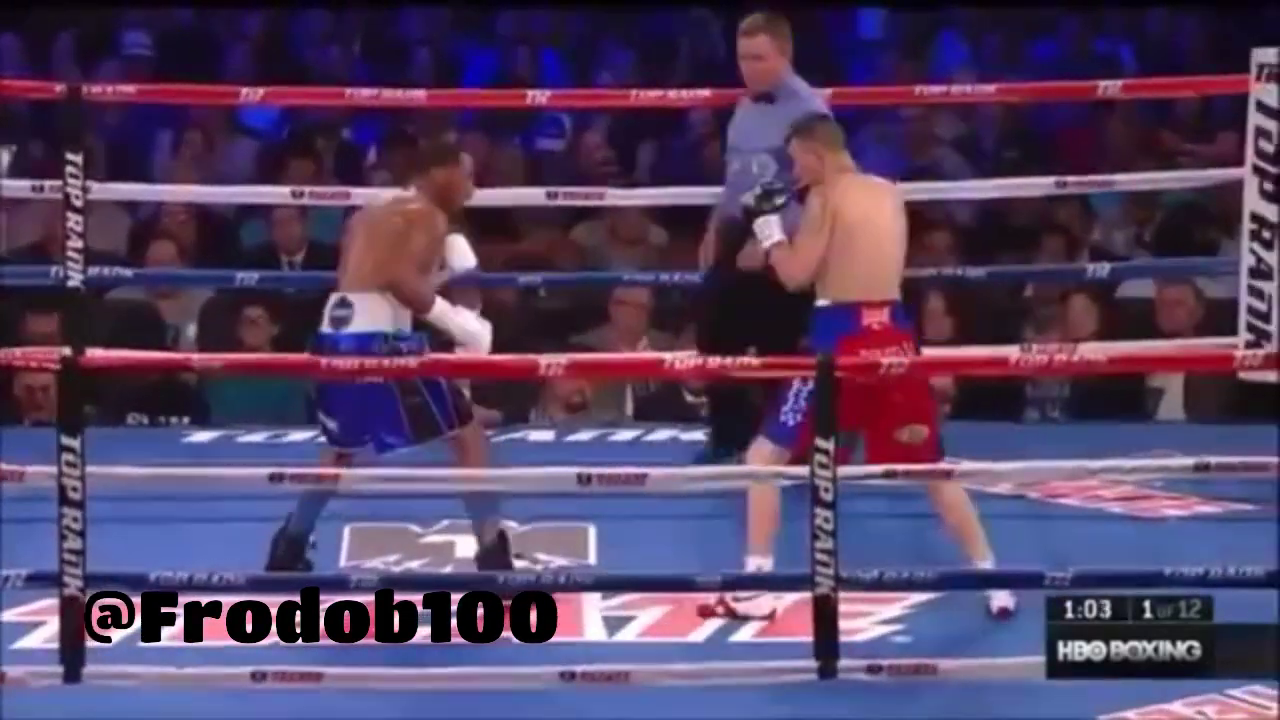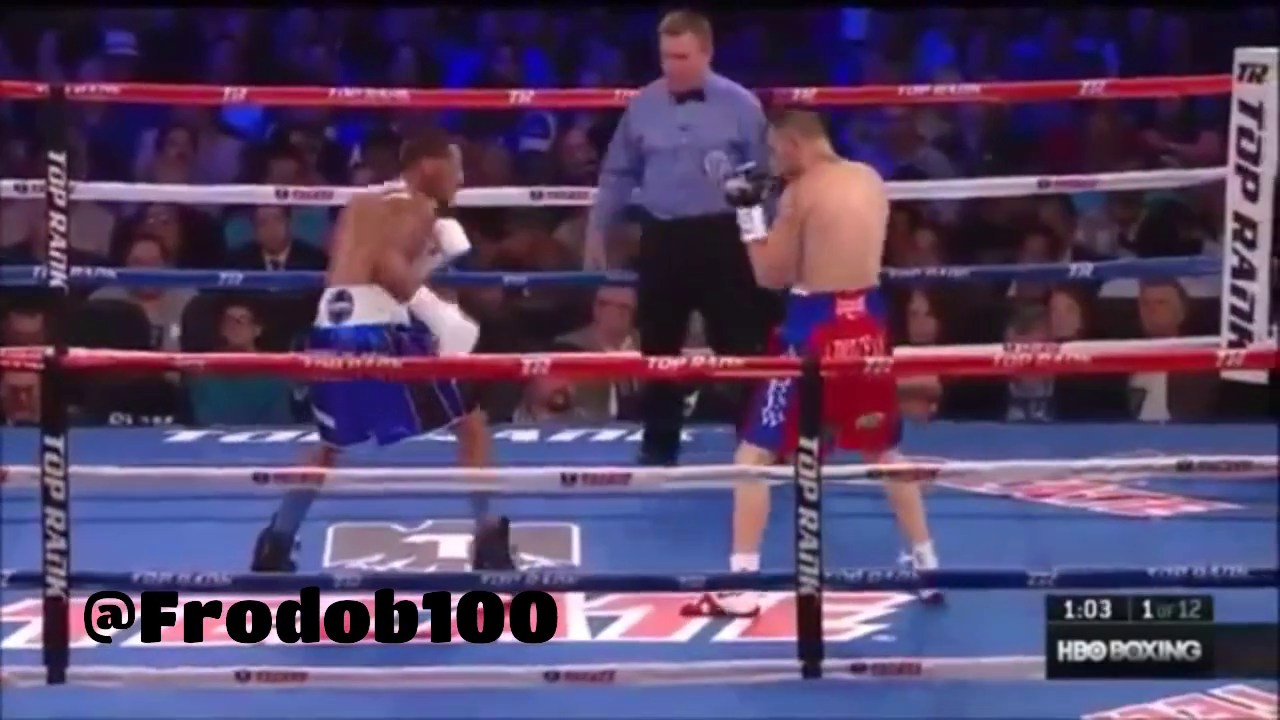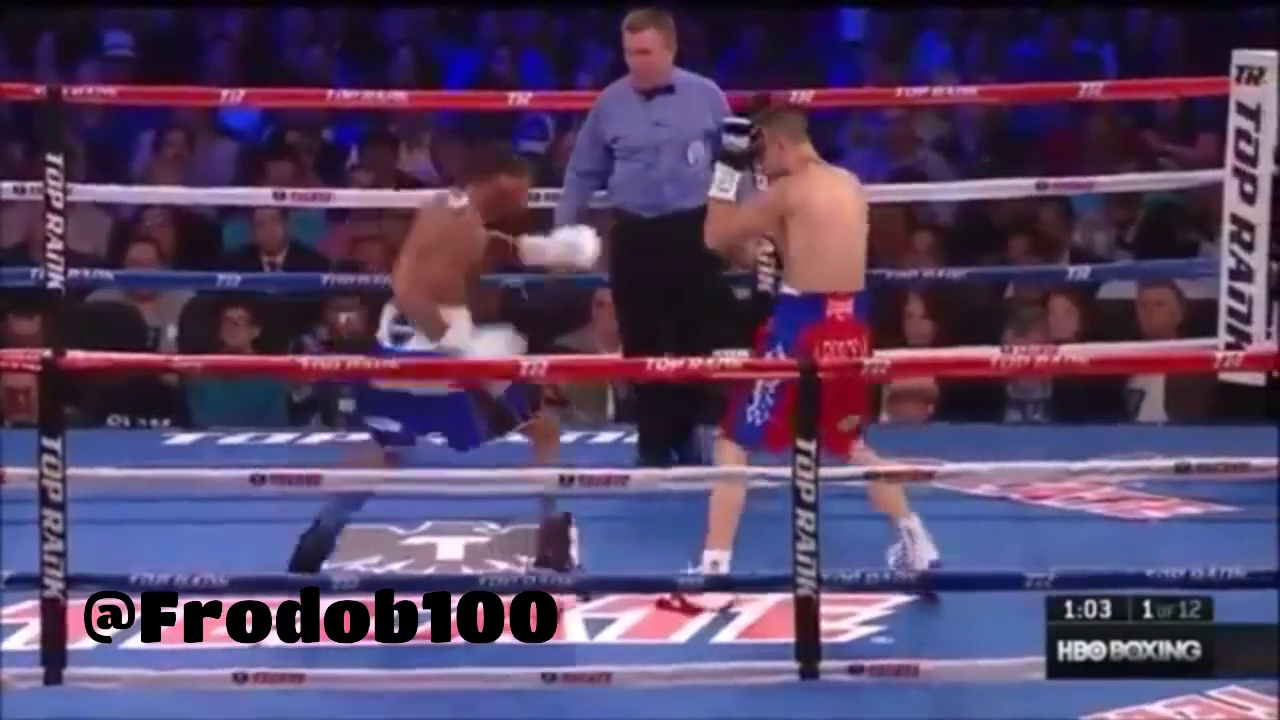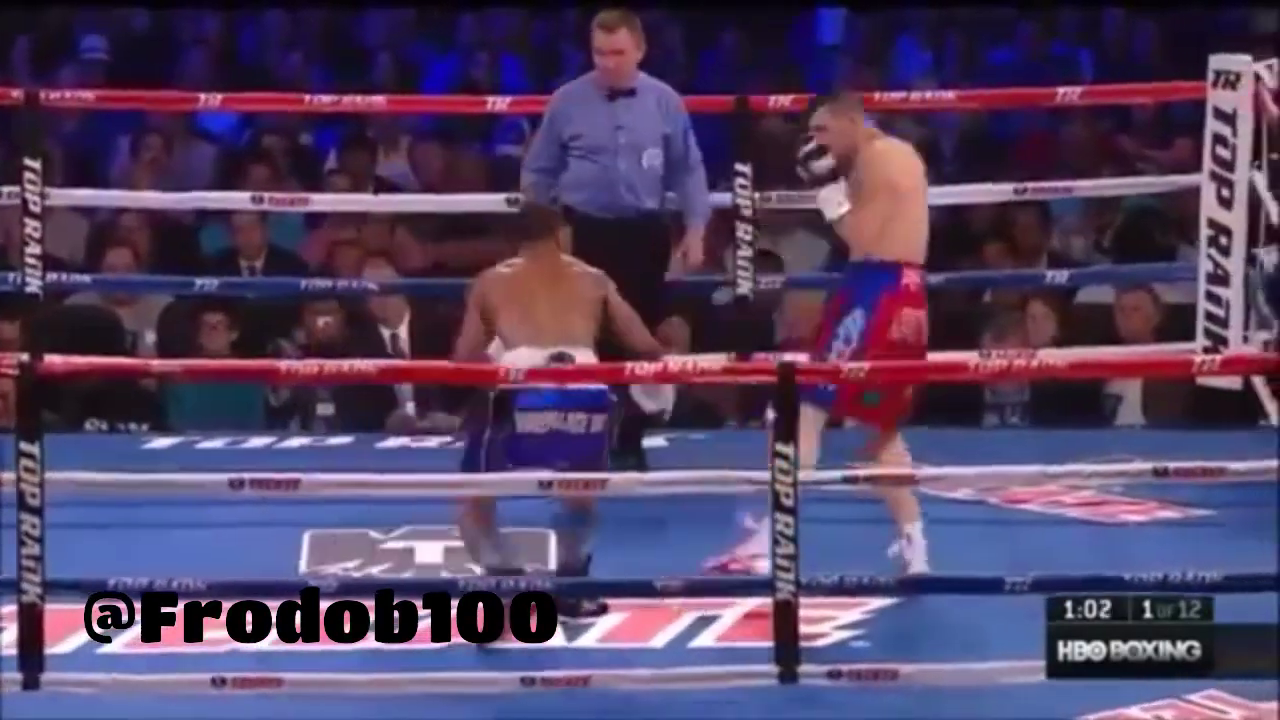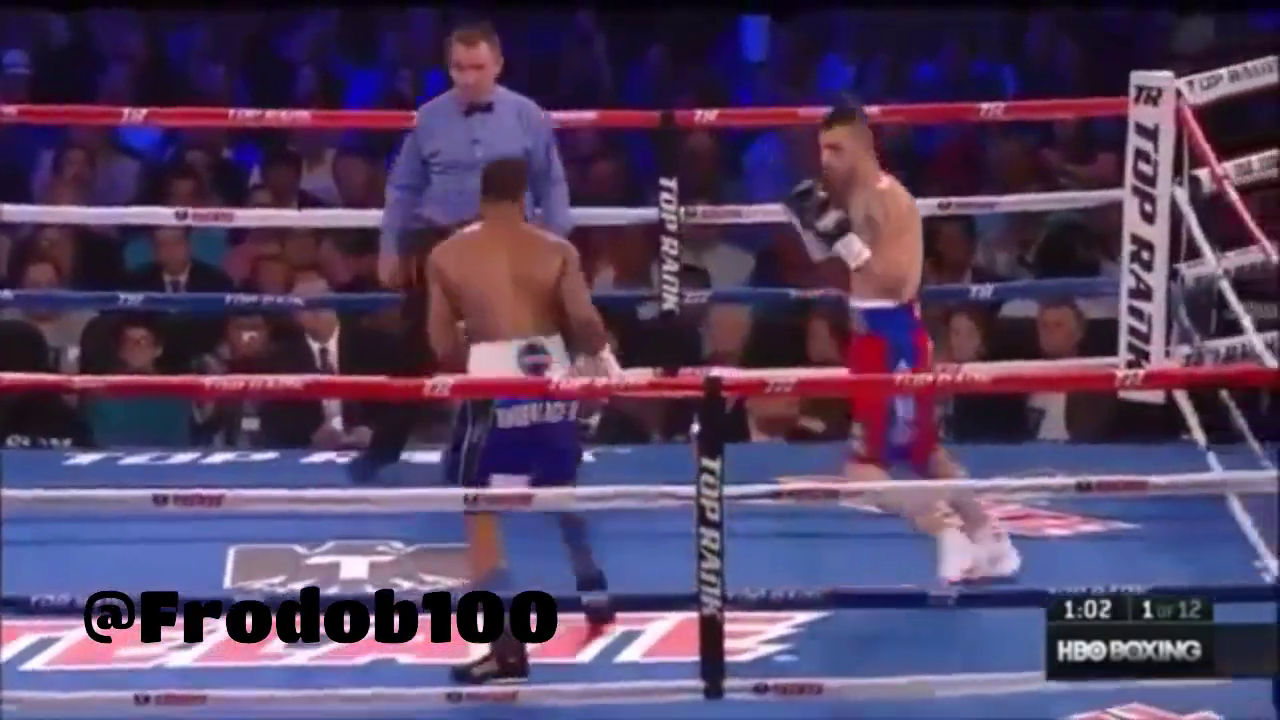
dt=0.4s
person 1, frame 1
left shoulder: (826, 196)
right shoulder: (890, 194)
left elbow: (797, 274)
left wrist: (765, 222)
left hip: (840, 339)
right hip: (893, 337)
left knee: (765, 456)
right knee: (927, 465)
left ankle: (755, 587)
right ankle: (993, 582)
person 1, frame 2
left shoulder: (802, 191)
right shoulder: (872, 180)
left elbow: (772, 272)
left wrist: (748, 213)
left hip: (815, 328)
right hip: (868, 324)
left knee: (753, 453)
right knee: (883, 450)
left ankle: (741, 583)
right ankle: (925, 564)
person 1, frame 3
left shoulder: (787, 190)
right shoulder: (850, 185)
left elbow: (716, 235)
left wrist: (728, 168)
left hip: (801, 328)
right hip: (850, 326)
left knee: (732, 447)
right knee: (850, 443)
left ankle: (713, 575)
right ankle: (917, 545)
person 1, frame 4
left shoulder: (877, 158)
right shoulder: (901, 154)
left elbow: (865, 235)
left wrist: (828, 188)
right wrist: (832, 182)
left hip: (875, 302)
right hip: (908, 303)
left knee: (806, 414)
right knee: (883, 429)
left ankle: (766, 540)
right ankle: (912, 549)
person 1, frame 5
left shoulder: (889, 200)
right shoulder: (848, 199)
left elbow: (898, 281)
right elbow: (839, 281)
left wrist: (842, 237)
right wrist: (816, 234)
left hip: (894, 338)
right hip: (870, 336)
left knee: (867, 469)
right knee: (922, 453)
left ankle: (957, 545)
right ankle: (990, 545)
person 2, frame 1
left shoulder: (806, 109)
right shoulder: (745, 108)
right wrist: (715, 227)
right hip: (736, 239)
left knee: (778, 350)
right knee: (715, 338)
right ankle: (728, 433)
person 2, frame 2
left shoulder: (739, 104)
right shoulder: (644, 105)
right elbow: (619, 173)
right wrist: (597, 229)
left hip: (719, 238)
right hip: (661, 239)
left knee: (737, 347)
right knee: (659, 346)
right ankle: (660, 444)
person 2, frame 3
left shoulder: (706, 96)
right shoulder: (609, 103)
right elbow: (584, 176)
right wrist: (563, 233)
left hip: (694, 232)
right hip: (634, 235)
left knee: (694, 341)
right knee: (642, 344)
left ankle: (682, 438)
right ankle: (653, 443)
person 2, frame 4
left shoulder: (665, 101)
right shoulder: (567, 101)
left elbow: (690, 167)
right elbow: (538, 171)
left wrist: (695, 230)
left hip: (644, 243)
right hip: (583, 234)
left ankle: (627, 441)
person 2, frame 5
left shoulder: (529, 116)
right shoulder: (430, 118)
left elbow: (552, 186)
right elbow: (403, 188)
right wrist: (389, 247)
right hip: (442, 246)
right knee: (419, 349)
right ankle: (383, 448)
person 3, frame 1
left shoulder: (372, 212)
right shoulder: (429, 215)
right elbow: (401, 278)
left wrist: (441, 264)
right wrist: (455, 318)
left hip: (334, 337)
right hip: (380, 340)
left knee: (344, 449)
right knee: (468, 438)
left ankle: (288, 547)
right ankle: (493, 558)
person 3, frame 2
left shoulder: (363, 201)
right shoulder: (418, 206)
right elbow: (386, 263)
left wrist: (435, 252)
right wrist: (440, 314)
left hip: (328, 332)
right hip: (381, 332)
left knee: (330, 444)
right knee: (471, 427)
left ankle: (272, 547)
right ankle: (490, 548)
person 3, frame 3
left shoulder: (444, 207)
right shoulder: (468, 228)
right elbow: (409, 295)
left wrist: (546, 248)
right wrist: (461, 340)
left hip: (396, 353)
right hip: (443, 355)
left knee: (386, 451)
right knee: (543, 428)
left ankle: (314, 547)
right ankle: (553, 546)
person 3, frame 4
left shoulder: (491, 282)
right shoulder: (591, 279)
left elbow: (466, 357)
right elbow: (641, 344)
left hip: (521, 398)
right hip: (586, 397)
left knee: (475, 506)
right ankle: (574, 580)
person 3, frame 5
left shoulder: (447, 257)
right shoulder: (556, 250)
left elbow: (443, 346)
right elbow: (584, 320)
right wrist: (601, 356)
left hip: (494, 386)
right hip: (554, 380)
left knee: (480, 513)
right knee: (559, 488)
left ankle: (507, 647)
right ankle: (593, 590)
